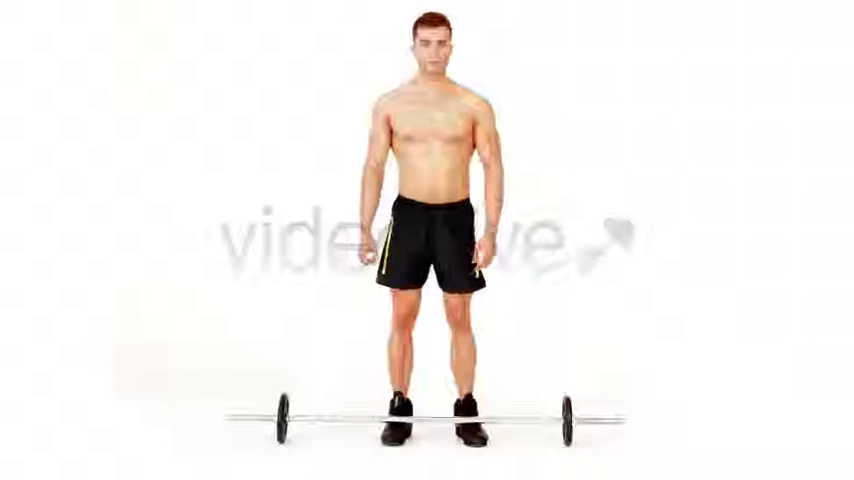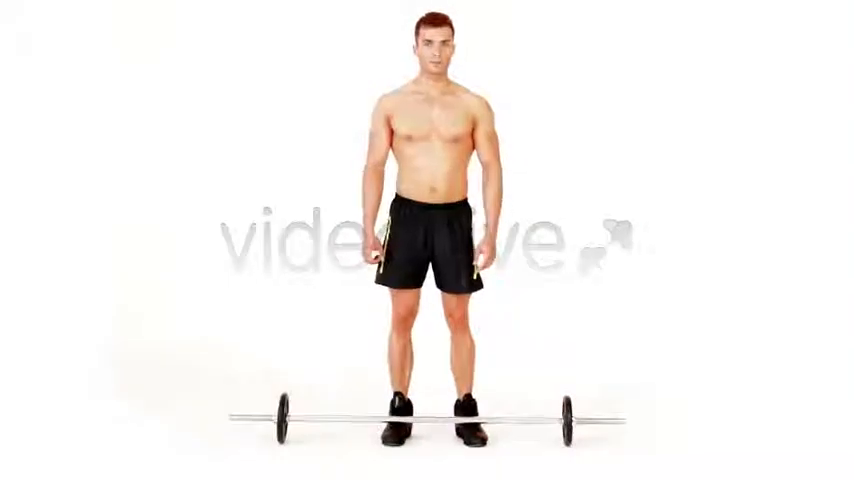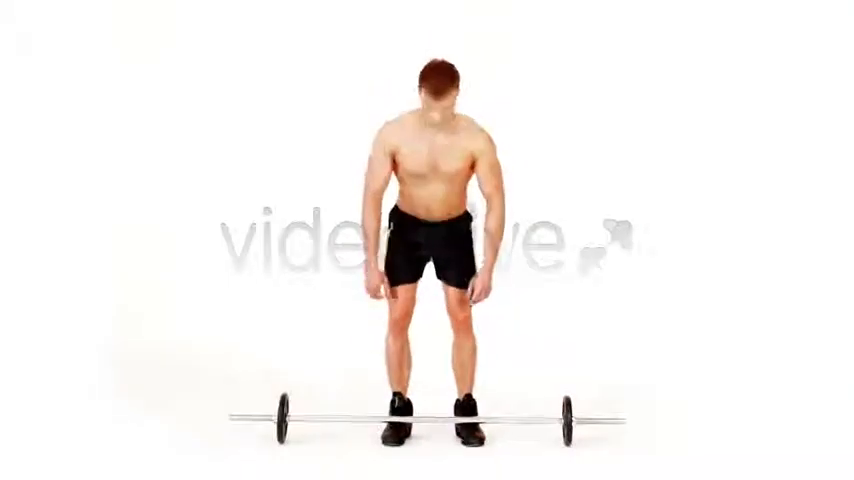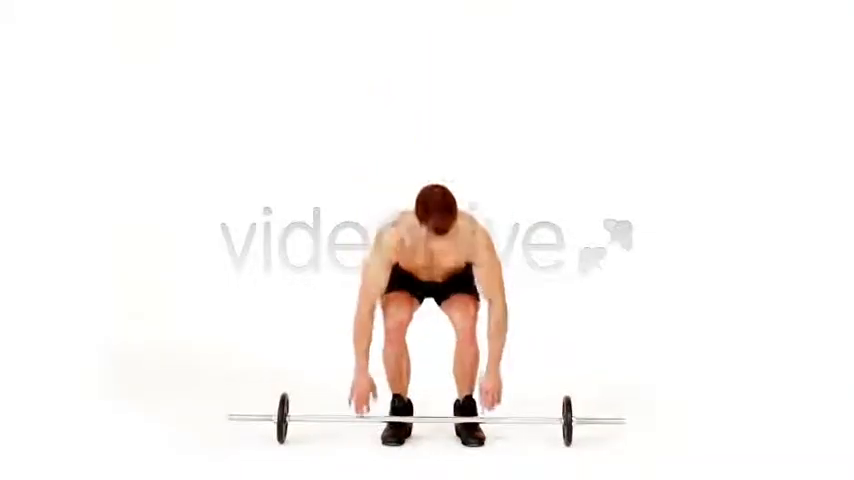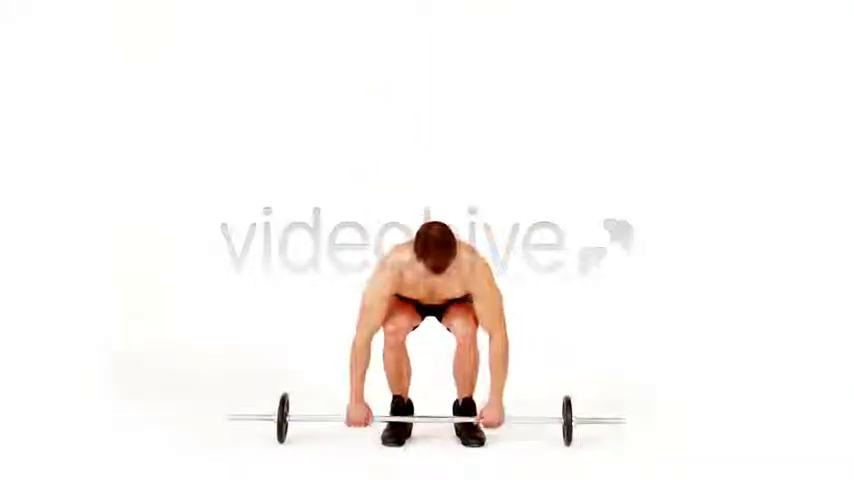
dt=0.5s
person 1, frame 1
left shoulder: (475, 106)
right shoulder: (389, 103)
left elbow: (493, 168)
right elbow: (373, 168)
left wrist: (490, 232)
right wrist: (365, 230)
left hip: (456, 217)
right hip: (408, 216)
left knee: (459, 318)
right knee: (402, 318)
left ankle: (466, 409)
right ankle: (399, 410)
person 1, frame 2
left shoulder: (475, 106)
right shoulder: (390, 103)
left elbow: (492, 169)
right elbow: (374, 168)
left wrist: (490, 234)
right wrist: (368, 230)
left hip: (455, 218)
right hip: (406, 216)
left knee: (458, 320)
right knee: (402, 319)
left ankle: (466, 409)
right ankle: (400, 409)
person 1, frame 3
left shoulder: (477, 138)
right shoulder: (392, 133)
left elbow: (496, 202)
right elbow: (371, 198)
left wrist: (487, 270)
right wrist: (371, 265)
left hip: (455, 229)
right hip: (406, 226)
left knee: (461, 319)
right knee: (398, 317)
left ankle: (466, 410)
right ankle: (399, 409)
person 1, frame 4
left shoulder: (474, 236)
right shoulder: (392, 237)
left elbow: (497, 302)
right elbow: (366, 304)
left wrist: (493, 370)
right wrist: (361, 372)
left hip: (455, 277)
right hip: (406, 275)
left knee: (466, 327)
right knee: (394, 325)
left ankle: (465, 409)
right ankle: (400, 408)
person 1, frame 5
left shoulder: (475, 268)
right shoulder: (391, 268)
left elbow: (498, 334)
right elbow: (363, 335)
left wrist: (495, 401)
right wrist: (356, 400)
left hip: (455, 300)
right hip: (407, 299)
left knee: (466, 332)
right knee: (393, 330)
left ankle: (465, 409)
right ankle: (400, 408)
